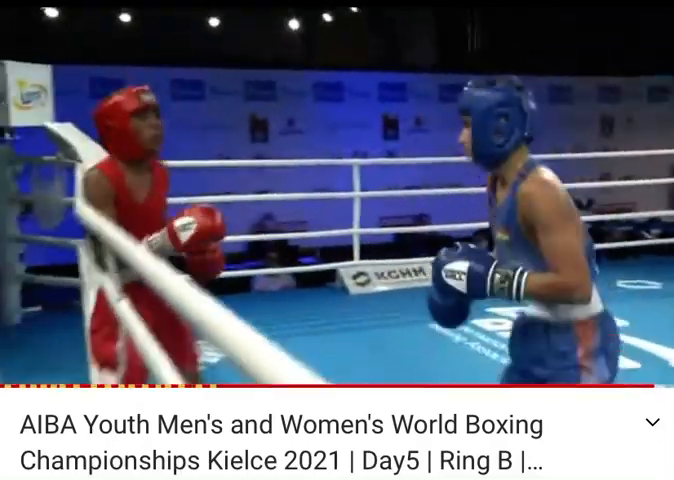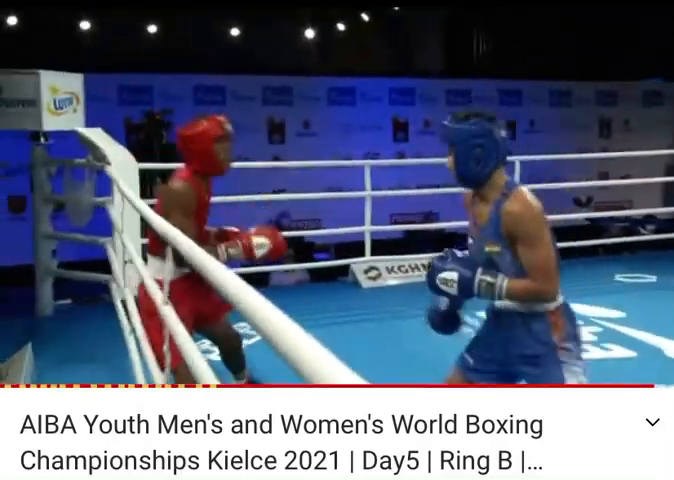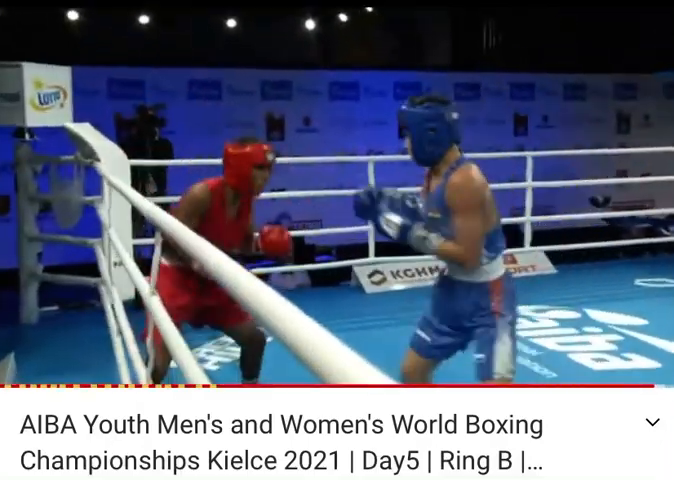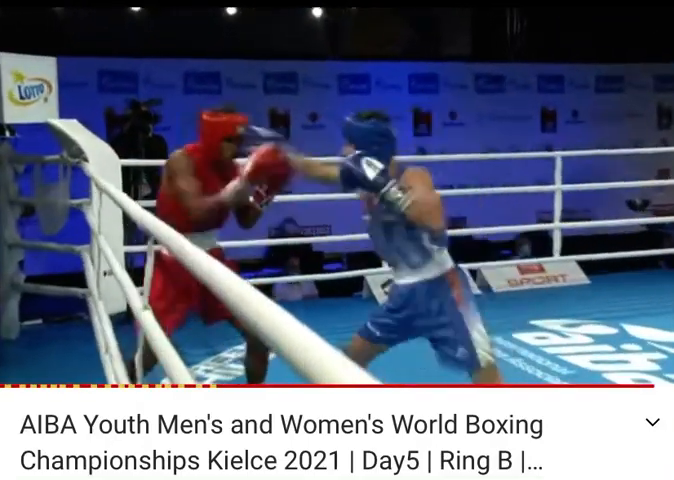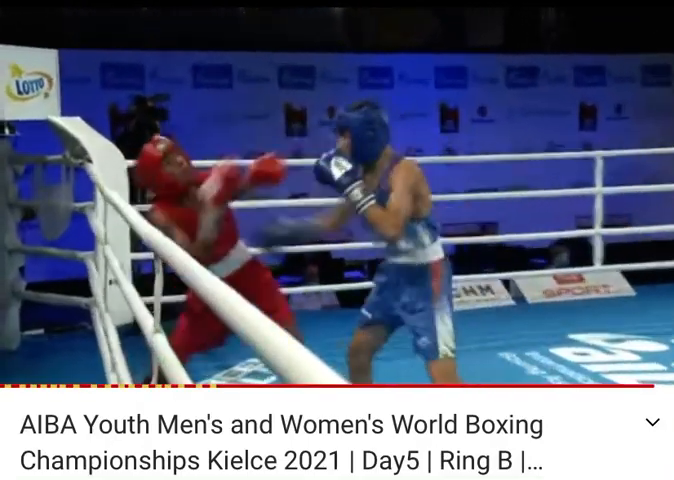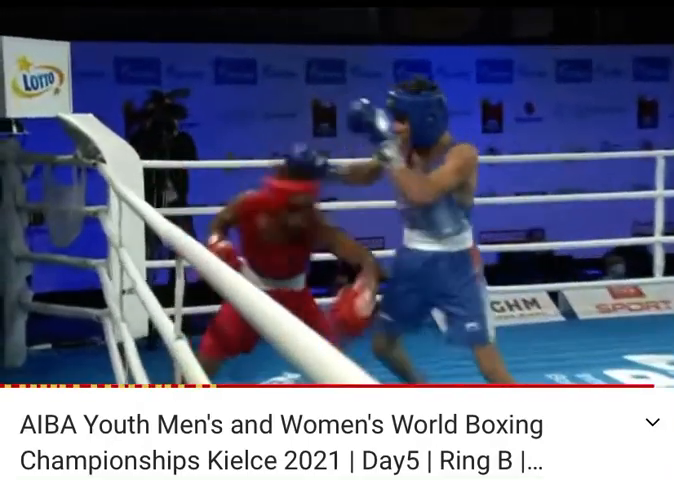
dt=0.3s
person 1, frame 1
left shoulder: (538, 190)
right shoulder: (497, 181)
left elbow: (575, 284)
left wrist: (489, 279)
right wrist: (474, 272)
left hip: (576, 339)
right hip: (536, 329)
person 1, frame 2
left shoulder: (519, 207)
right shoulder: (472, 198)
left elbow: (546, 289)
left wrist: (474, 282)
right wrist: (455, 293)
left hip: (544, 329)
right hip: (503, 321)
person 1, frame 3
left shoulder: (465, 180)
right shoulder: (435, 173)
left elbow: (468, 256)
left wrist: (411, 232)
right wrist: (393, 203)
left hip: (486, 295)
right hip: (451, 289)
right knee: (411, 374)
person 1, frame 4
left shoulder: (412, 177)
right shoulder: (369, 174)
left elbow: (434, 221)
right elbow: (316, 169)
left wrist: (384, 186)
left hip: (442, 291)
right hip: (405, 293)
left knee: (487, 382)
right knee: (352, 356)
person 1, frame 5
left shoulder: (405, 171)
right shoulder: (363, 169)
left elbow: (392, 229)
right elbow: (333, 222)
left wrist: (351, 185)
right wrist: (291, 229)
left hip: (426, 274)
right hip: (393, 271)
left knee: (443, 378)
right knee: (359, 349)
person 1, frame 6
left shoulder: (463, 155)
right shoulder: (404, 147)
left elbow: (421, 193)
right elbow: (360, 176)
left wrist: (385, 144)
left hip: (454, 264)
right hip: (412, 260)
right knee: (382, 345)
person 2, frame 1
left shoulder: (158, 170)
right shoulder: (100, 180)
right elbow: (107, 255)
left wrist: (198, 247)
right wrist: (170, 237)
left hip: (158, 288)
left knee: (189, 381)
person 2, frame 2
left shoulder: (203, 181)
right shoulder: (180, 190)
right elbow: (182, 253)
left wrist: (223, 236)
right wrist: (243, 249)
left hip: (193, 280)
right hip: (167, 287)
left knee: (230, 338)
right knee: (186, 384)
left ankle: (243, 384)
person 2, frame 3
left shoulder: (247, 199)
right shoulder: (204, 194)
left elbow: (242, 245)
right elbow: (170, 242)
left wrist: (265, 241)
left hip: (210, 278)
right hip: (175, 276)
left knee: (255, 337)
right knee: (161, 363)
person 2, frame 4
left shoulder: (230, 168)
right shoulder: (182, 161)
left elbow: (246, 221)
right elbow: (198, 210)
left wrist: (266, 188)
right wrist: (244, 181)
left hip: (210, 259)
right hip: (174, 265)
left knee: (258, 332)
right knee: (153, 350)
person 2, frame 5
left shoulder: (204, 181)
right shoulder: (161, 214)
right elbow: (198, 259)
left wrist: (258, 172)
right wrist: (211, 203)
left hip: (248, 272)
person 2, frame 6
left shoulder: (315, 229)
right shoulder: (247, 205)
left elbow: (367, 262)
right elbow: (218, 223)
left wrist: (363, 295)
right wrist: (216, 246)
left hip: (292, 297)
right knee: (204, 366)
